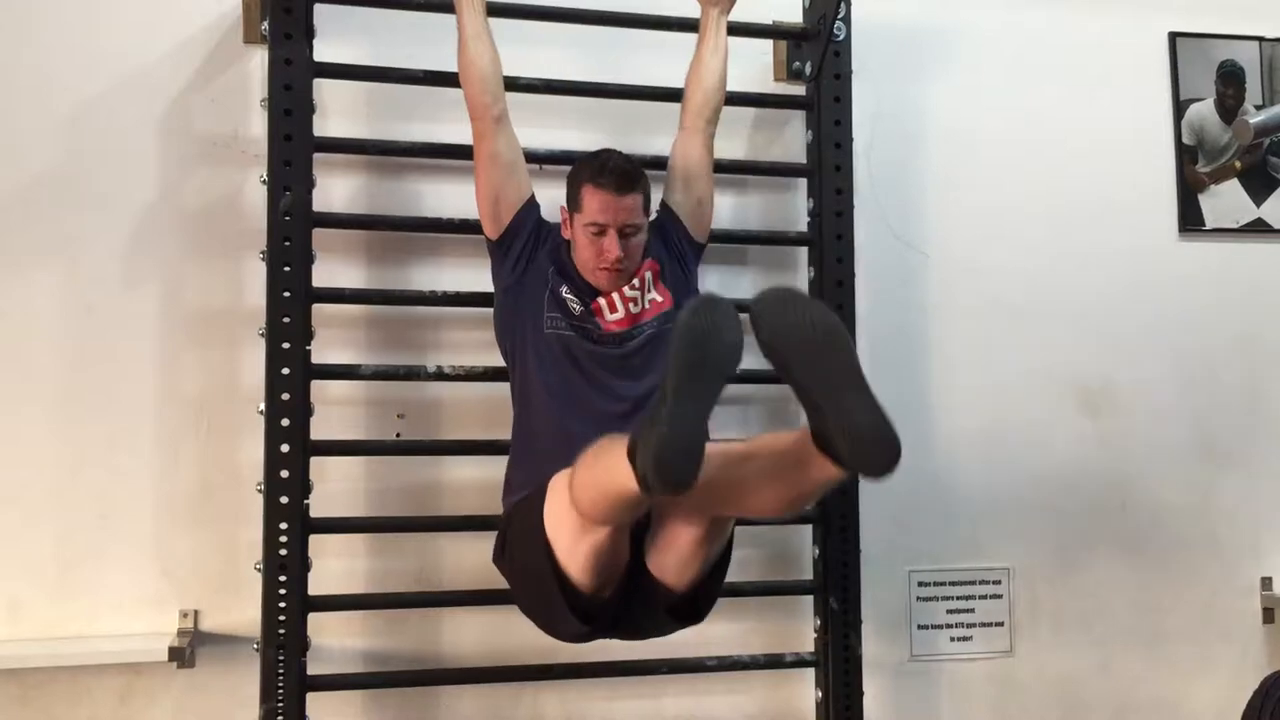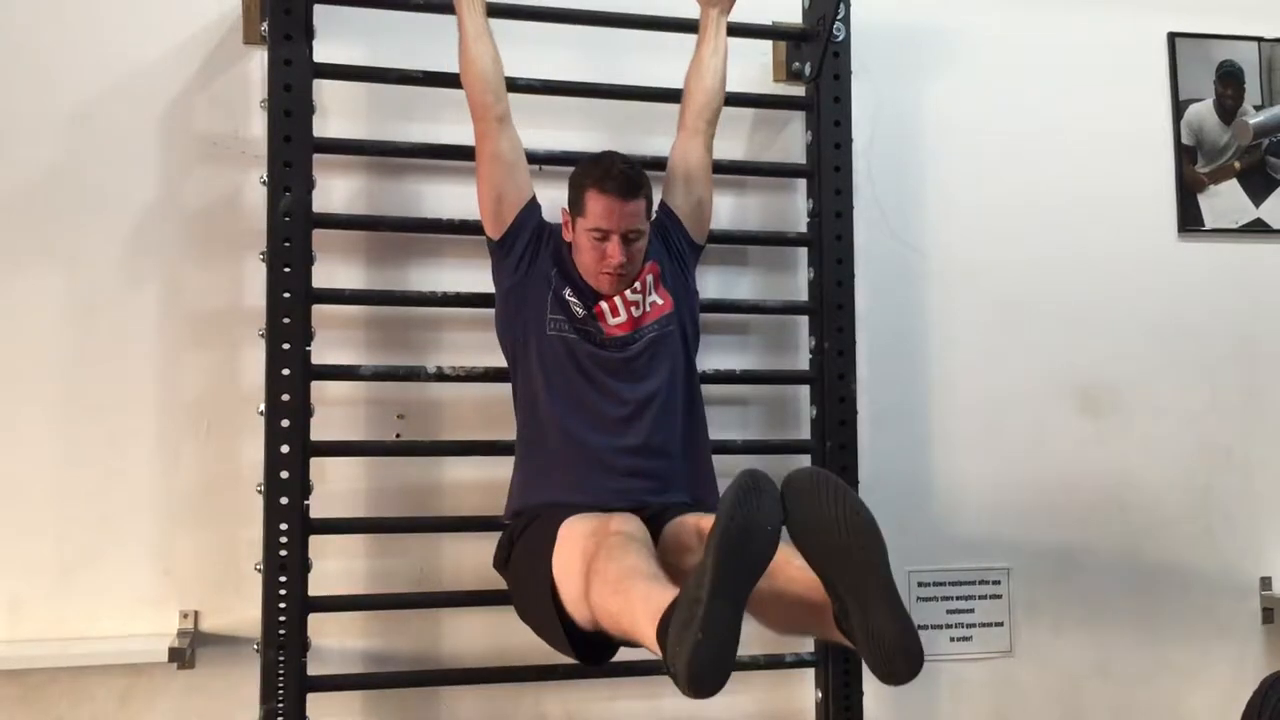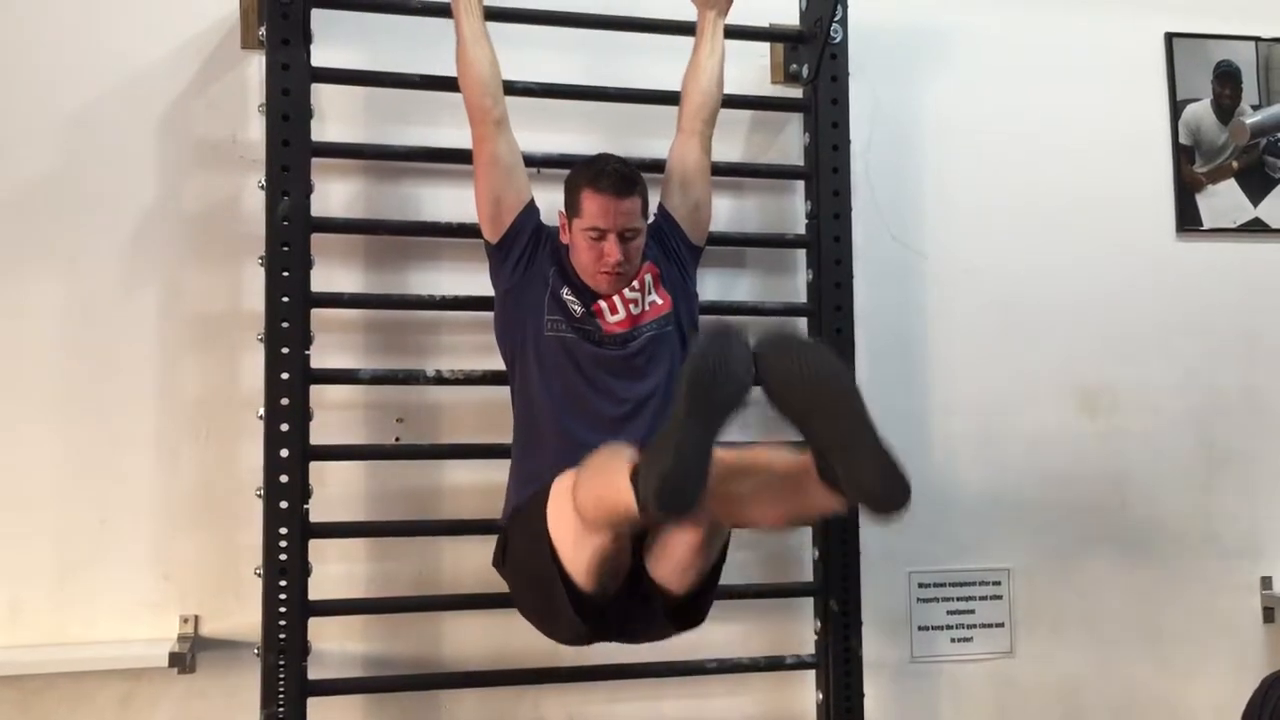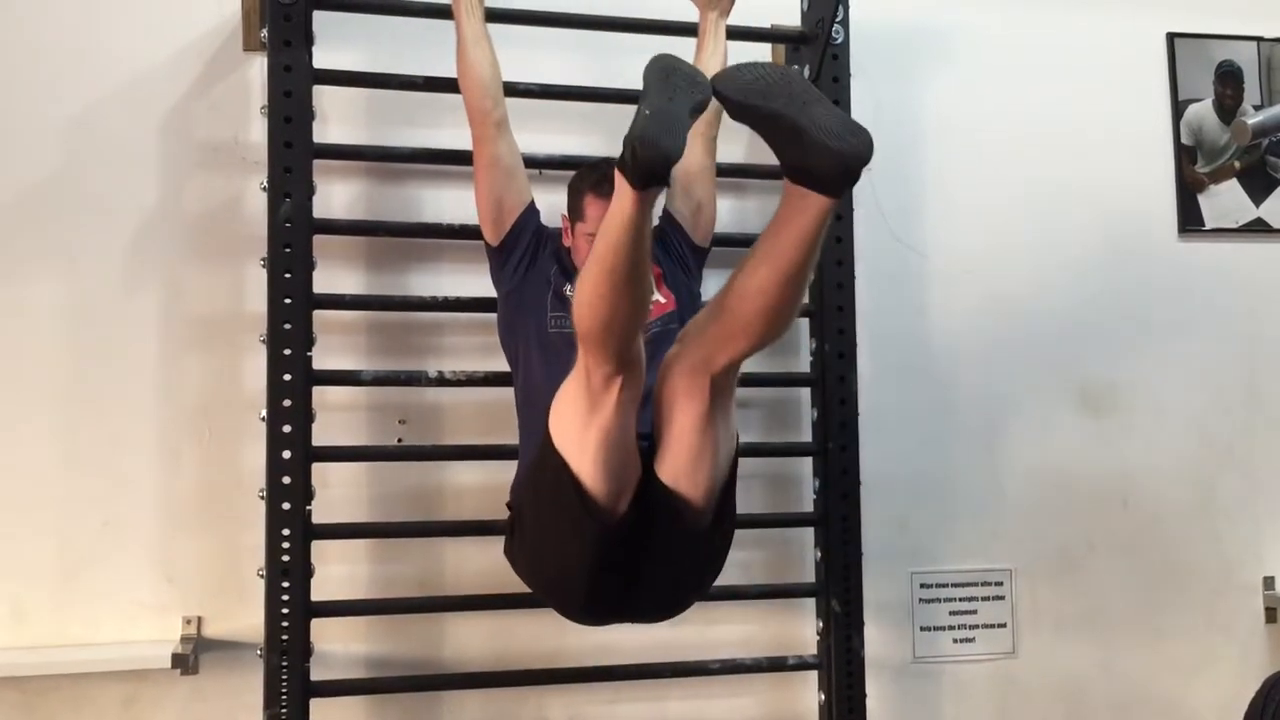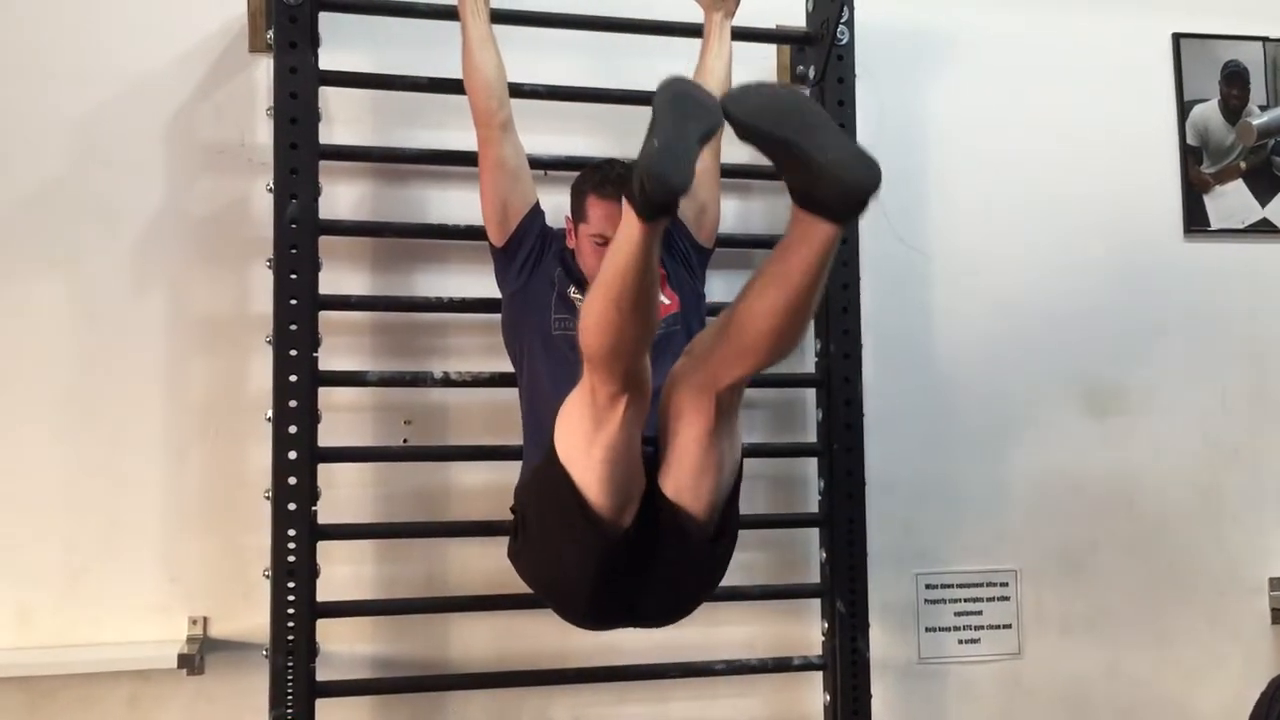
dt=0.7s
person 1, frame 1
left shoulder: (669, 261)
right shoulder: (530, 266)
left elbow: (698, 127)
right elbow: (490, 119)
right hip: (563, 564)
left knee: (703, 474)
right knee: (607, 463)
left ankle: (838, 444)
right ankle: (660, 450)
person 1, frame 2
left shoulder: (669, 264)
right shoulder: (531, 268)
left elbow: (696, 130)
right elbow: (492, 122)
left hip: (671, 526)
right hip: (561, 537)
left knee: (714, 542)
right knee: (615, 543)
left ankle: (853, 612)
right ankle: (687, 627)
person 1, frame 3
left shoulder: (667, 266)
right shoulder: (529, 271)
left elbow: (694, 131)
right elbow: (490, 124)
left hip: (659, 570)
right hip: (557, 546)
left knee: (709, 476)
right knee: (611, 473)
left ankle: (836, 473)
right ankle: (667, 480)
person 1, frame 4
left shoulder: (670, 265)
right shoulder: (530, 269)
left elbow: (702, 135)
right elbow: (489, 126)
left hip: (676, 548)
right hip: (572, 544)
left knee: (699, 356)
right knee: (610, 355)
left ankle: (815, 178)
person 1, frame 5
left shoulder: (677, 266)
right shoulder: (534, 271)
left elbow: (709, 137)
right elbow: (494, 127)
left hip: (677, 552)
right hip: (578, 550)
left knee: (704, 375)
right knee: (616, 371)
left ankle: (823, 205)
